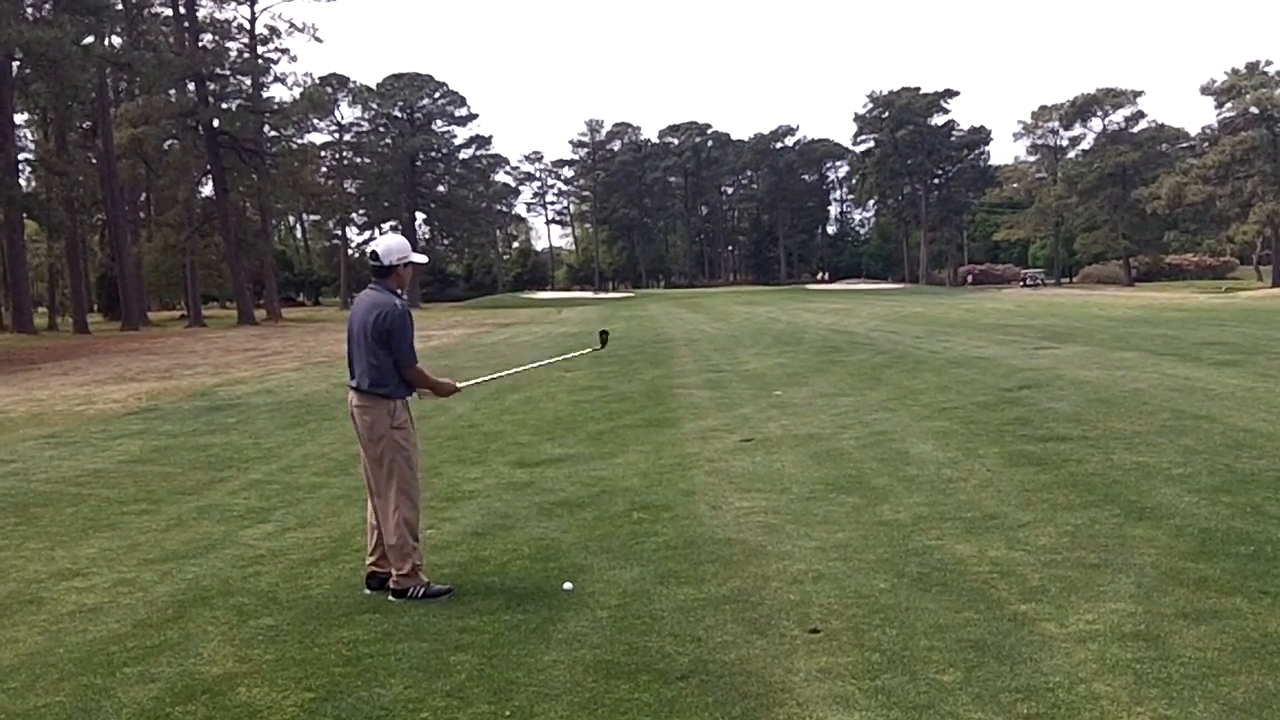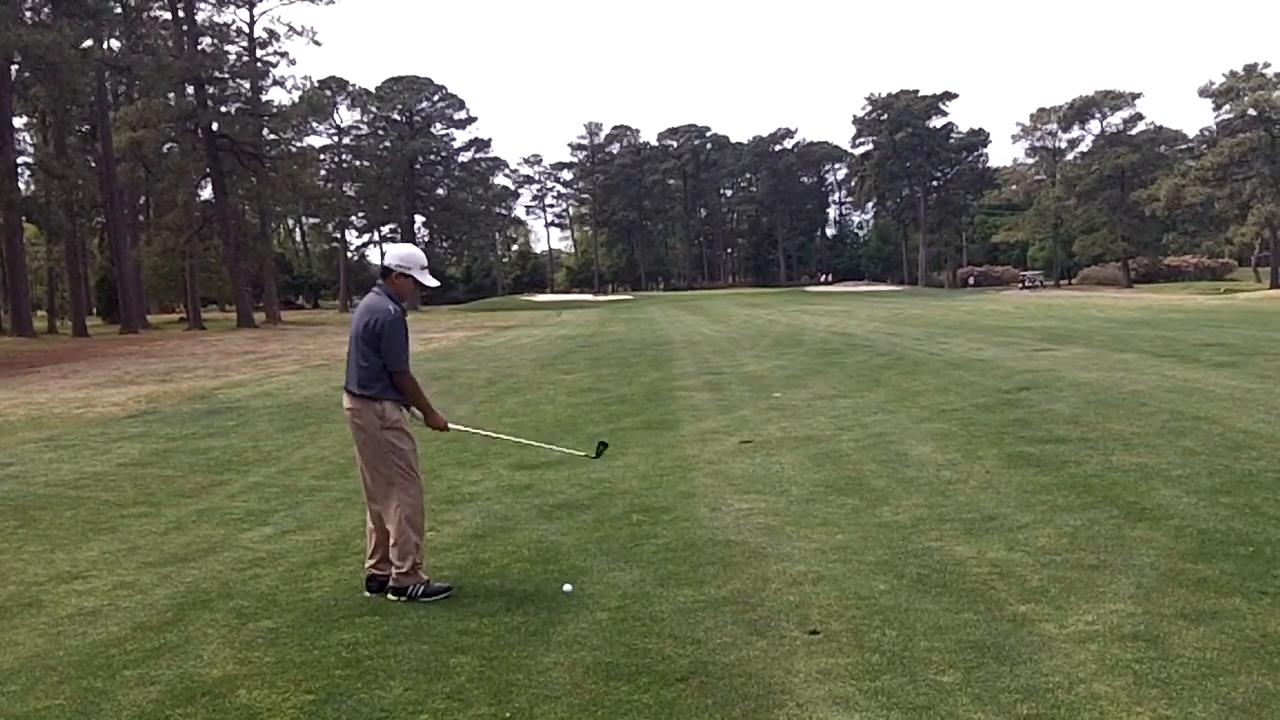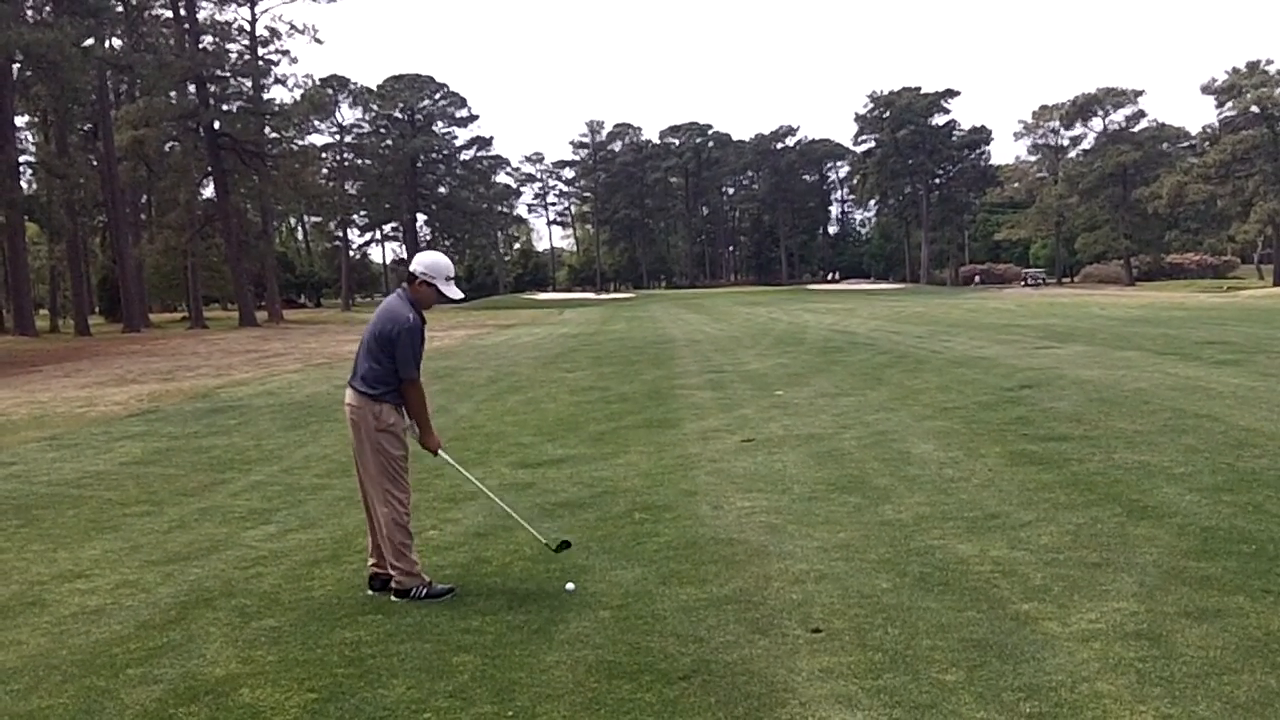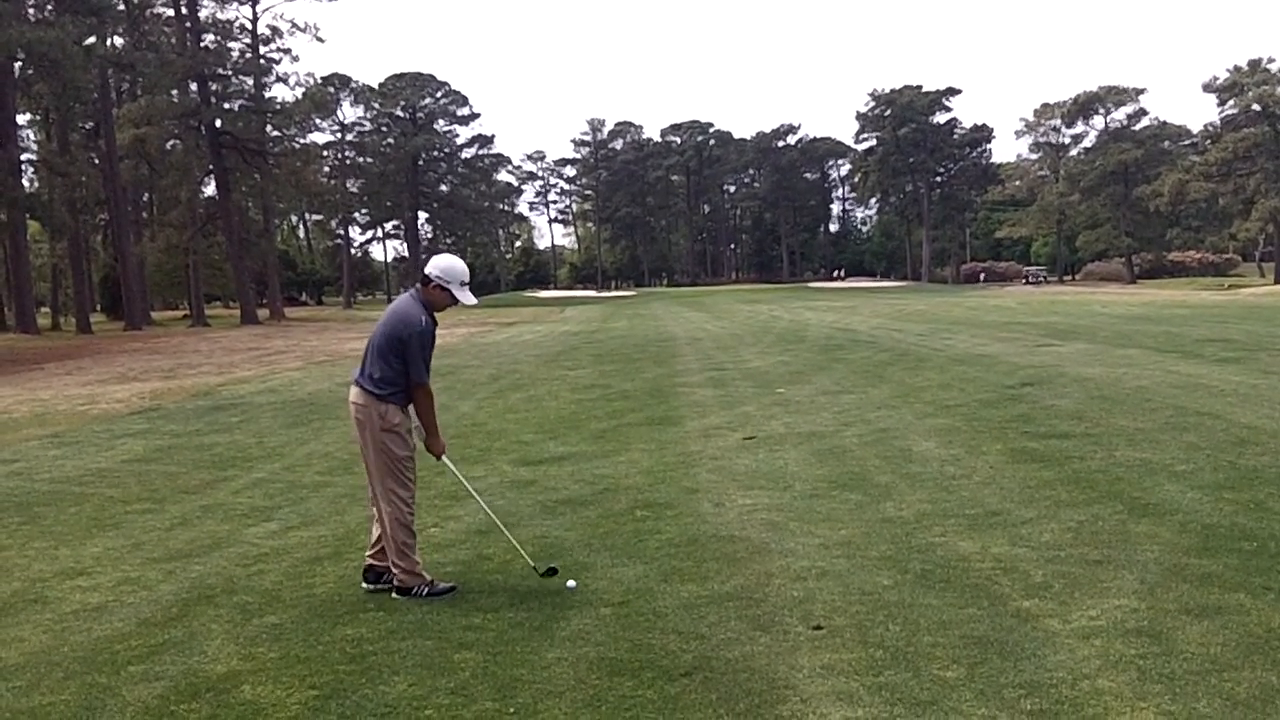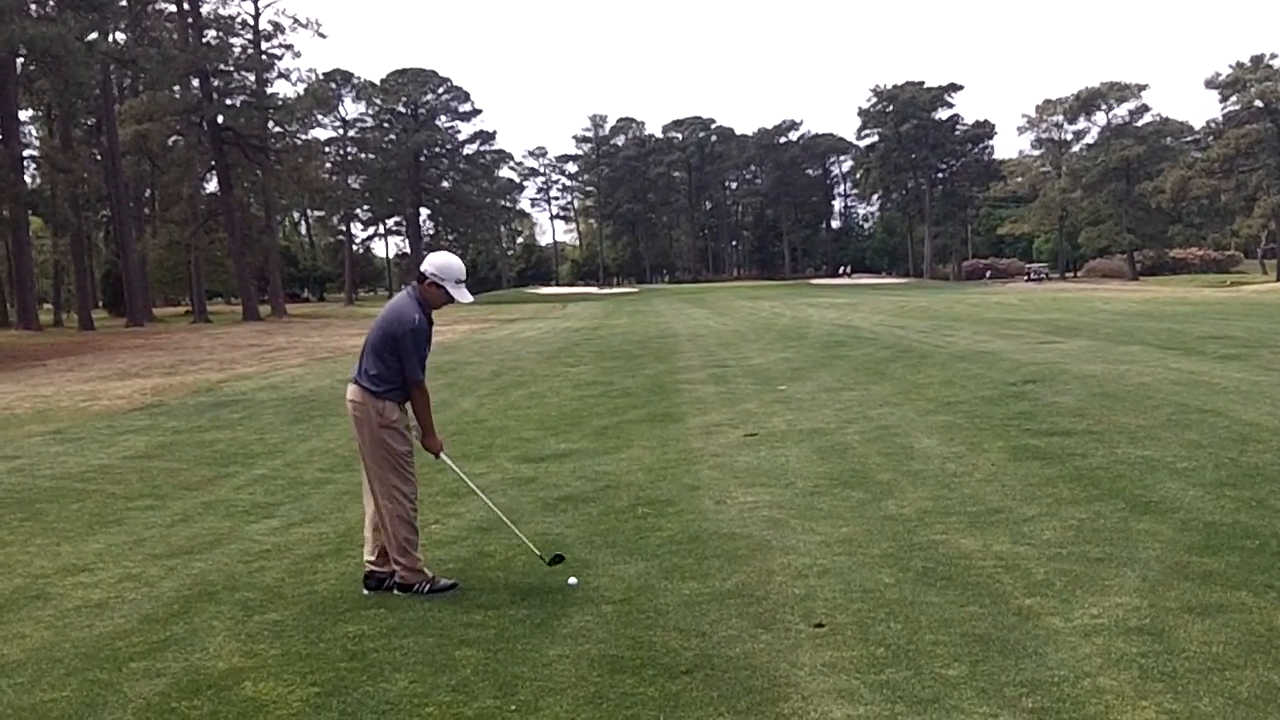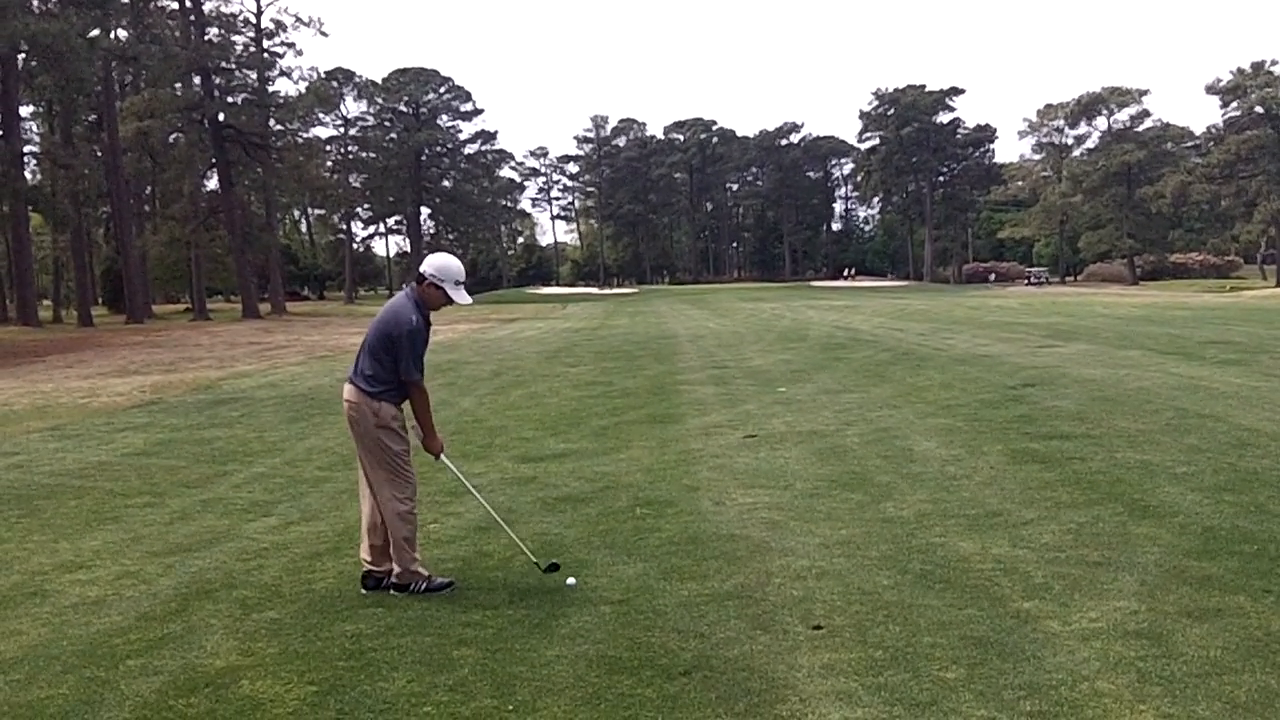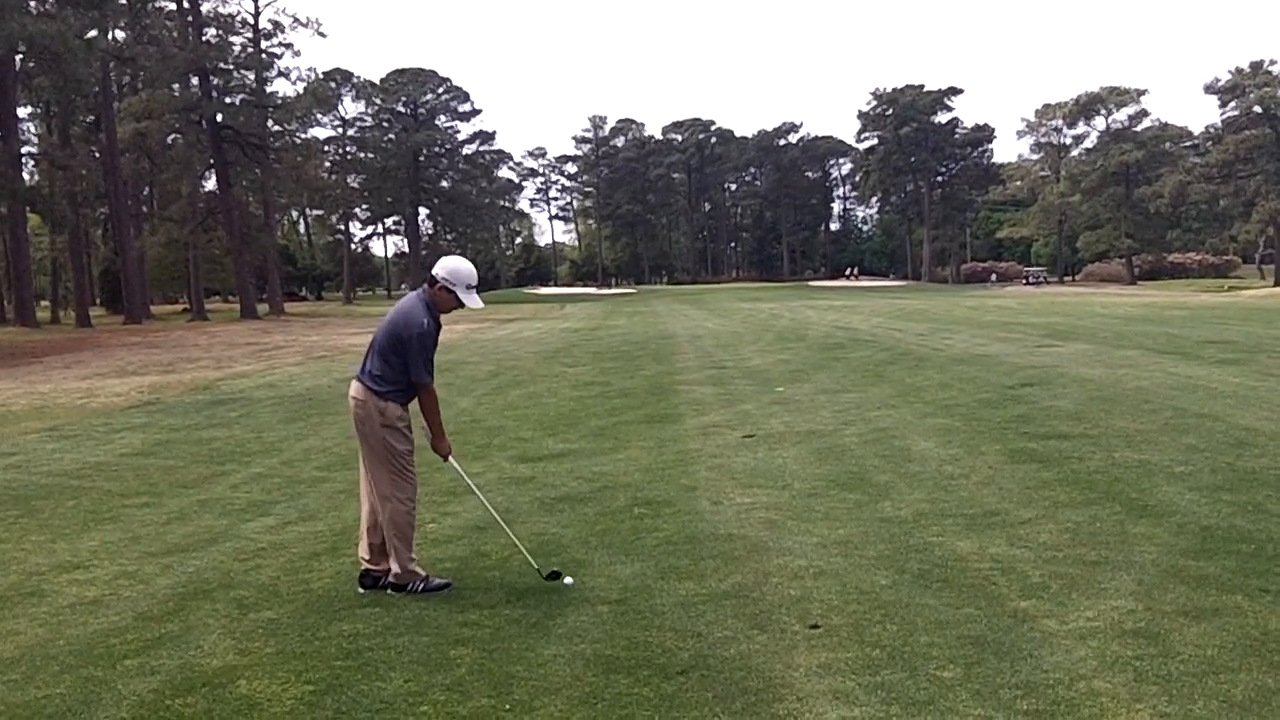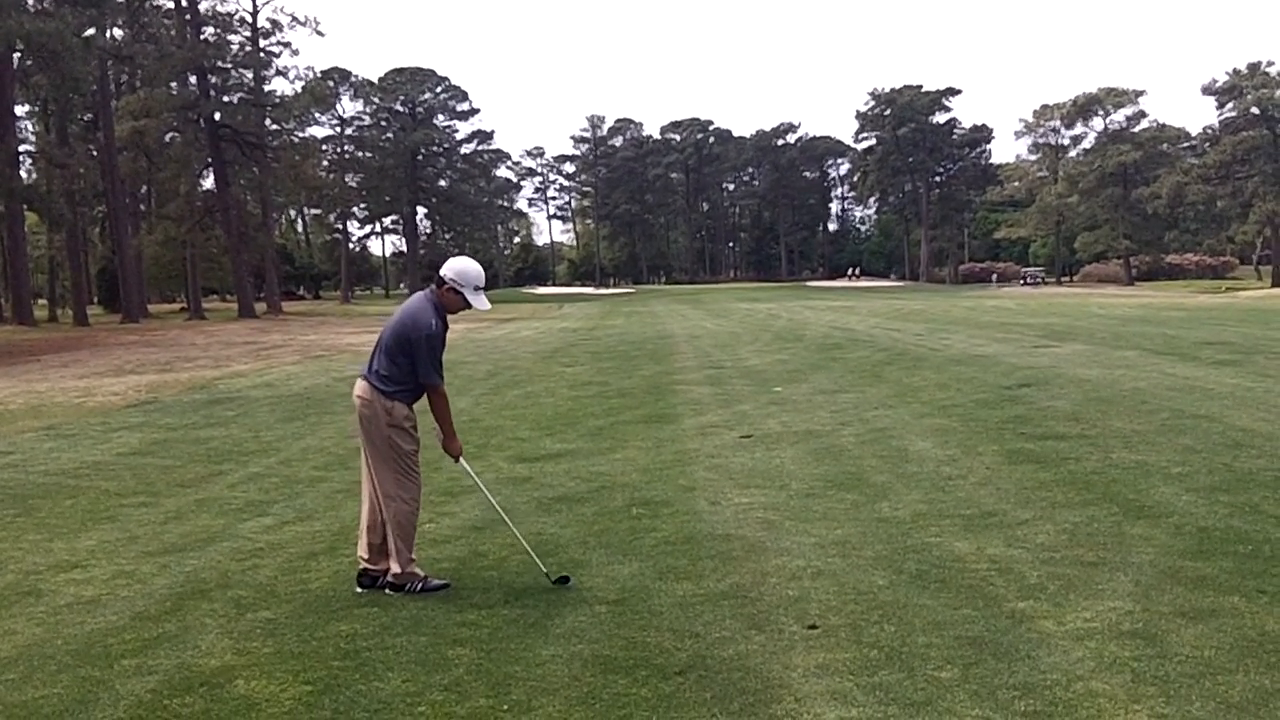
dt=0.3s
person 1, frame 1
left shoulder: (361, 302)
right shoulder: (395, 309)
right elbow: (408, 370)
left wrist: (423, 383)
right wrist: (439, 387)
left hip: (362, 400)
right hip: (385, 408)
left knee: (380, 492)
right knee: (401, 494)
left ankle: (379, 570)
right ankle: (406, 579)
person 1, frame 2
left shoulder: (370, 304)
right shoulder: (389, 314)
right elbow: (401, 375)
left wrist: (415, 407)
right wrist: (430, 414)
left hip: (362, 404)
right hip: (378, 410)
left knee: (380, 494)
right knee: (405, 492)
left ankle: (379, 572)
right ankle: (406, 577)
person 1, frame 3
left shoulder: (395, 305)
right shoulder: (406, 321)
right elbow: (410, 383)
left wrist: (416, 421)
right wrist: (426, 431)
left hip: (366, 402)
right hip: (377, 410)
left knee: (379, 494)
right knee: (392, 496)
left ankle: (381, 571)
right ankle: (406, 580)
person 1, frame 4
left shoulder: (408, 303)
right shoulder: (418, 323)
right elbow: (420, 386)
left wrist: (423, 428)
right wrist: (432, 435)
left hip: (370, 399)
right hip: (382, 408)
left knee: (386, 492)
right knee: (397, 494)
left ankle: (378, 566)
right ankle: (408, 578)
person 1, frame 5
left shoulder: (406, 302)
right shoulder: (413, 320)
right elbow: (416, 384)
left wrist: (424, 428)
right wrist: (429, 433)
left hip: (368, 397)
right hip: (379, 406)
left knee: (381, 492)
right knee: (399, 493)
left ankle: (378, 571)
right ankle: (410, 575)
person 1, frame 6
left shoulder: (406, 303)
right shoulder: (409, 321)
right elbow: (414, 385)
right wrist: (430, 435)
left hip: (364, 399)
right hip: (375, 406)
left knee: (377, 490)
right knee: (399, 491)
left ankle: (376, 570)
right ankle: (406, 574)
person 1, frame 7
left shoulder: (416, 303)
right shoulder: (420, 323)
right elbow: (424, 387)
right wrist: (439, 437)
left hip: (369, 396)
right hip: (381, 405)
left knee: (378, 490)
right knee: (399, 491)
left ankle: (374, 568)
right ankle: (403, 574)
person 1, frame 8
left shoulder: (422, 302)
right shoulder: (428, 324)
right elbow: (434, 388)
right wrist: (450, 437)
left hip: (372, 395)
right hip: (386, 404)
left knee: (379, 489)
right knee: (402, 491)
left ankle: (372, 568)
right ankle: (402, 574)
